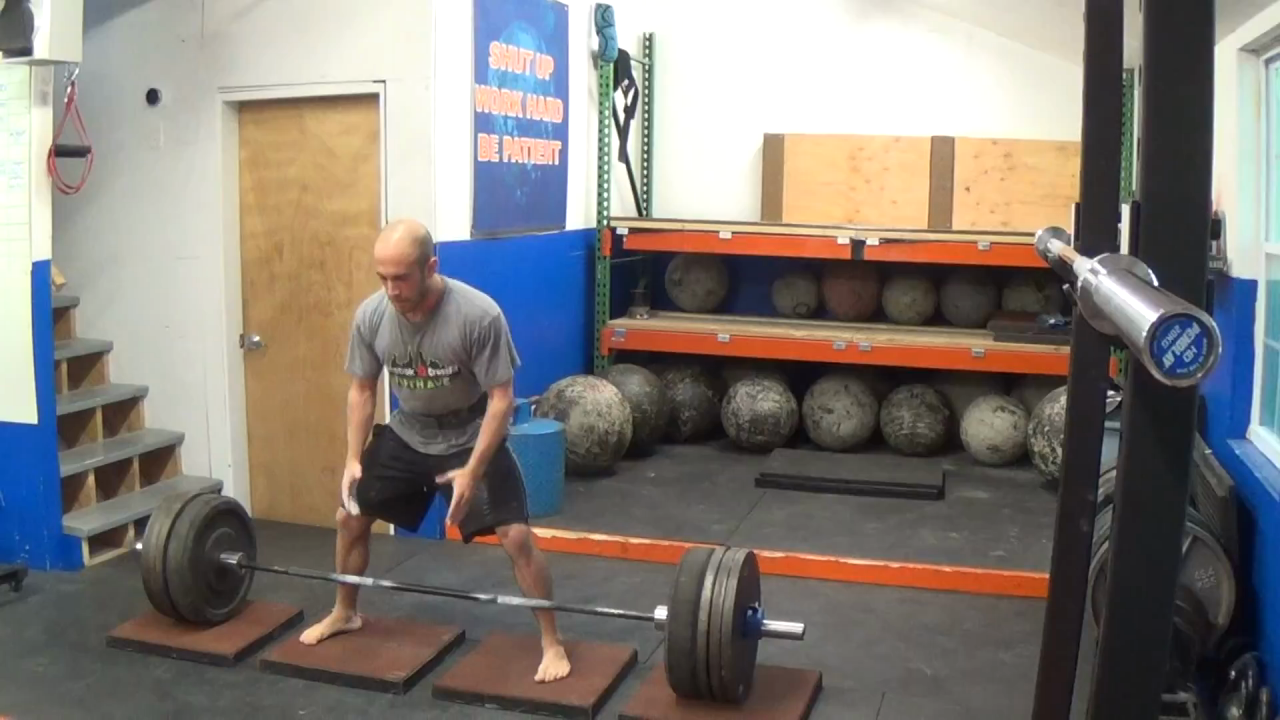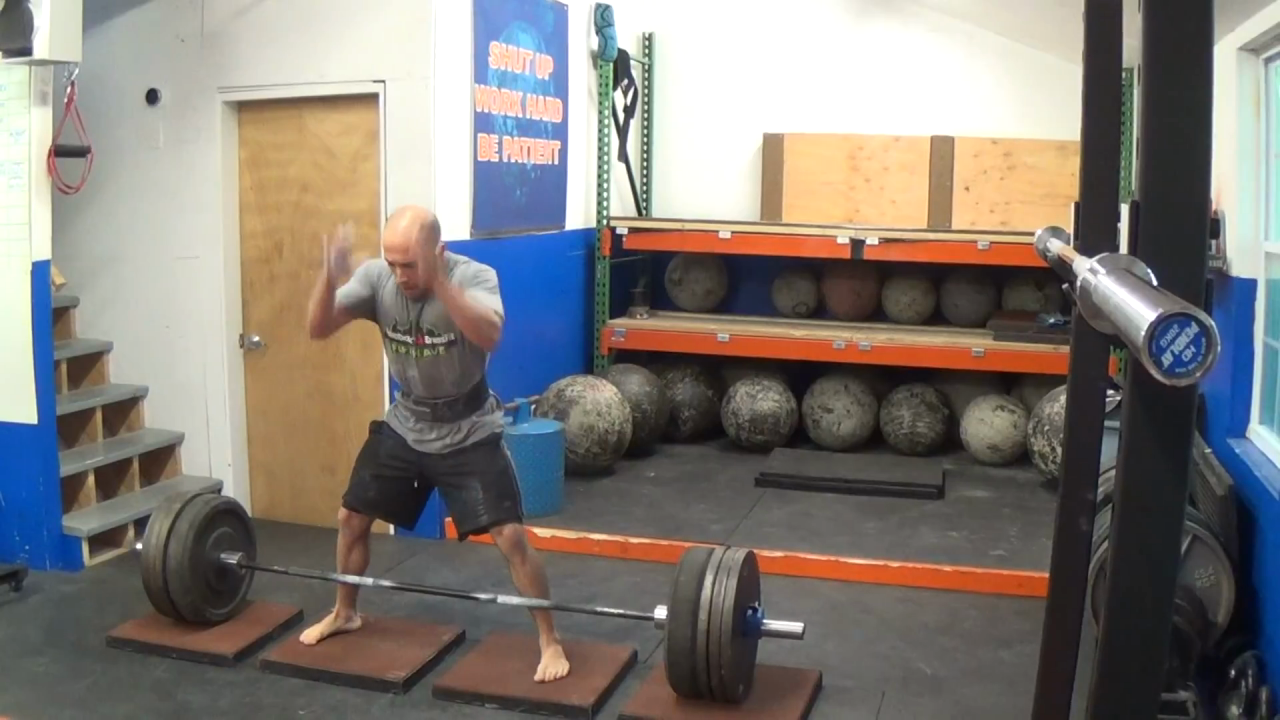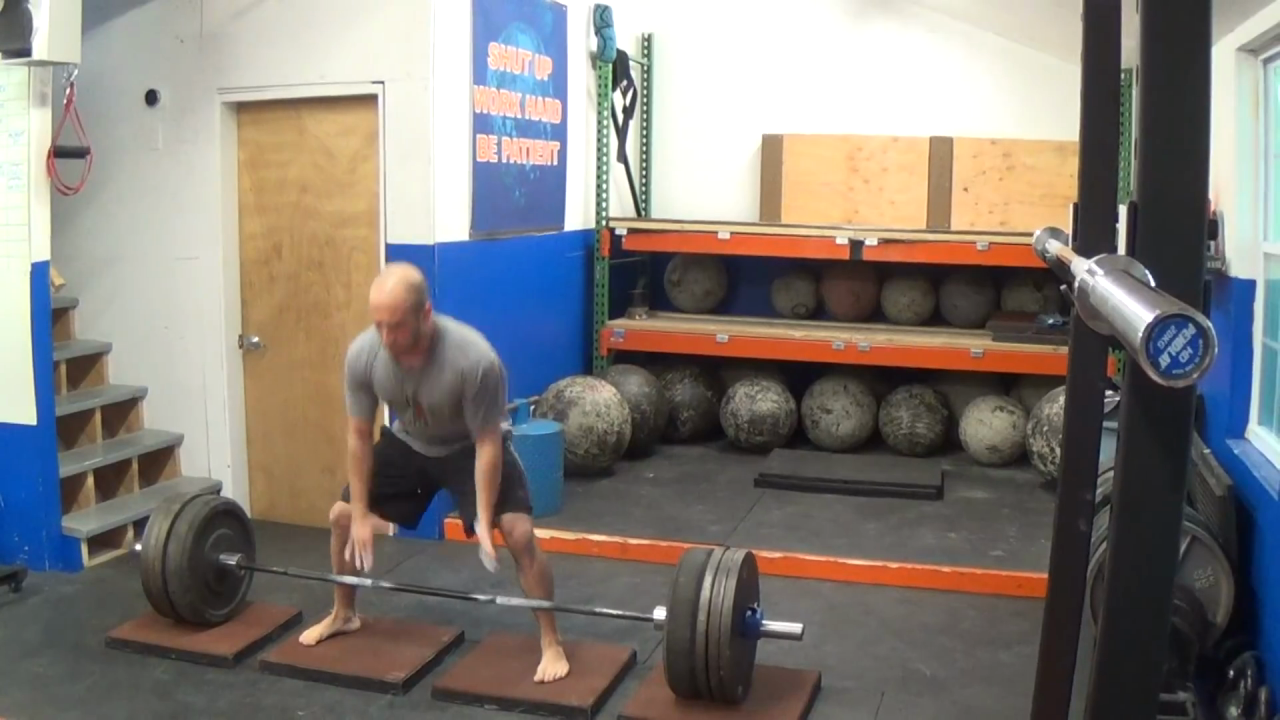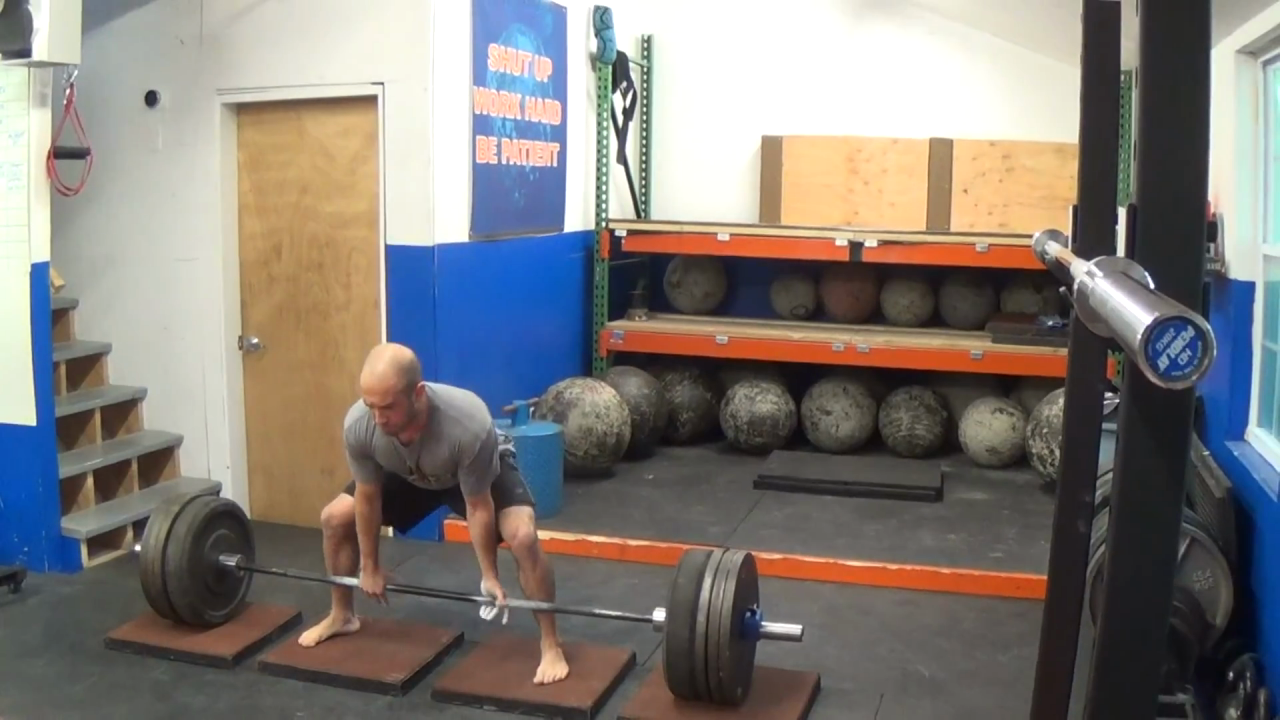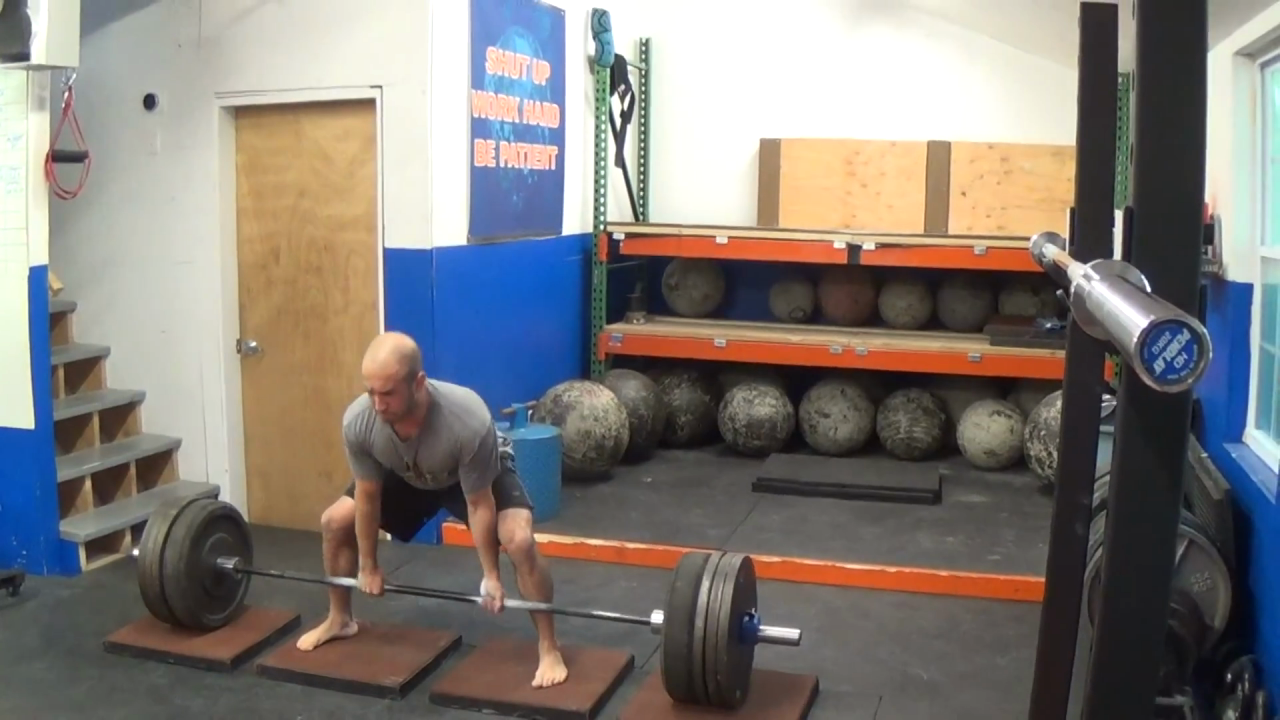
dt=0.2s
person 1, frame 1
left shoulder: (479, 314)
right shoulder: (371, 315)
left elbow: (501, 398)
right elbow: (361, 389)
left wrist: (473, 471)
right wrist: (352, 458)
left hip: (471, 437)
right hip: (405, 434)
left knee: (516, 538)
right knee: (350, 518)
left ankle: (552, 643)
right ankle: (344, 614)
person 1, frame 2
left shoulder: (474, 279)
right shoulder: (374, 278)
left elbow: (487, 334)
right elbow: (319, 327)
left wrist: (437, 280)
right wrist: (329, 275)
left hip: (470, 435)
right hip: (403, 428)
left knee: (509, 537)
right knee: (351, 519)
left ankle: (549, 642)
right ankle: (344, 614)
person 1, frame 3
left shoulder: (472, 359)
right shoulder: (362, 357)
left elbow: (488, 445)
right elbow: (360, 436)
left wrist: (485, 522)
right wrist: (362, 513)
left hip: (471, 444)
right hip: (409, 445)
left knee: (518, 535)
right knee: (342, 521)
left ankle: (550, 642)
right ankle: (344, 614)
person 1, frame 4
left shoulder: (470, 424)
right shoulder: (358, 426)
left elbow: (478, 505)
right elbow: (368, 498)
left wrist: (489, 577)
right wrist: (370, 566)
left hip: (482, 470)
left knee: (522, 537)
right knee: (334, 520)
left ankle: (551, 646)
right ankle: (341, 616)
person 1, frame 5
left shoulder: (469, 423)
right shoulder: (358, 421)
left elbow: (479, 505)
right elbow: (367, 496)
left wrist: (491, 577)
right wrist: (368, 566)
left hip: (481, 475)
right hip: (407, 474)
left knee: (519, 542)
right knee: (334, 523)
left ankle: (548, 651)
right ankle: (338, 621)
